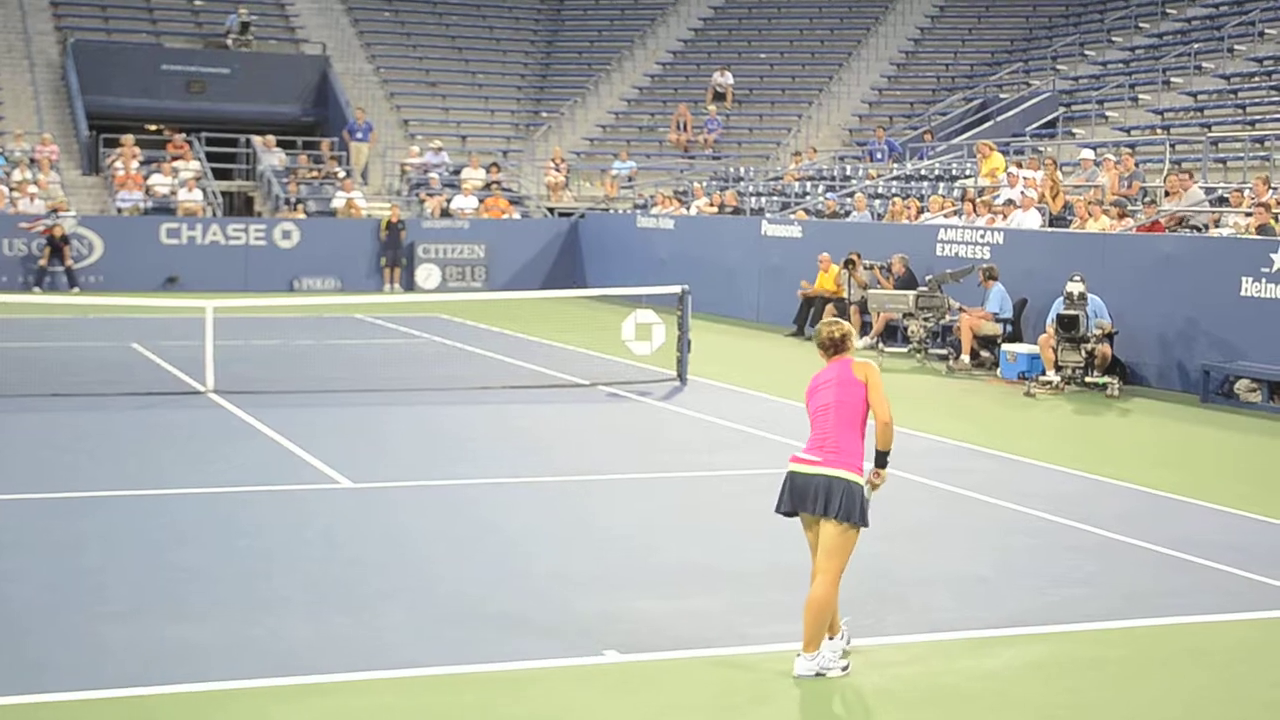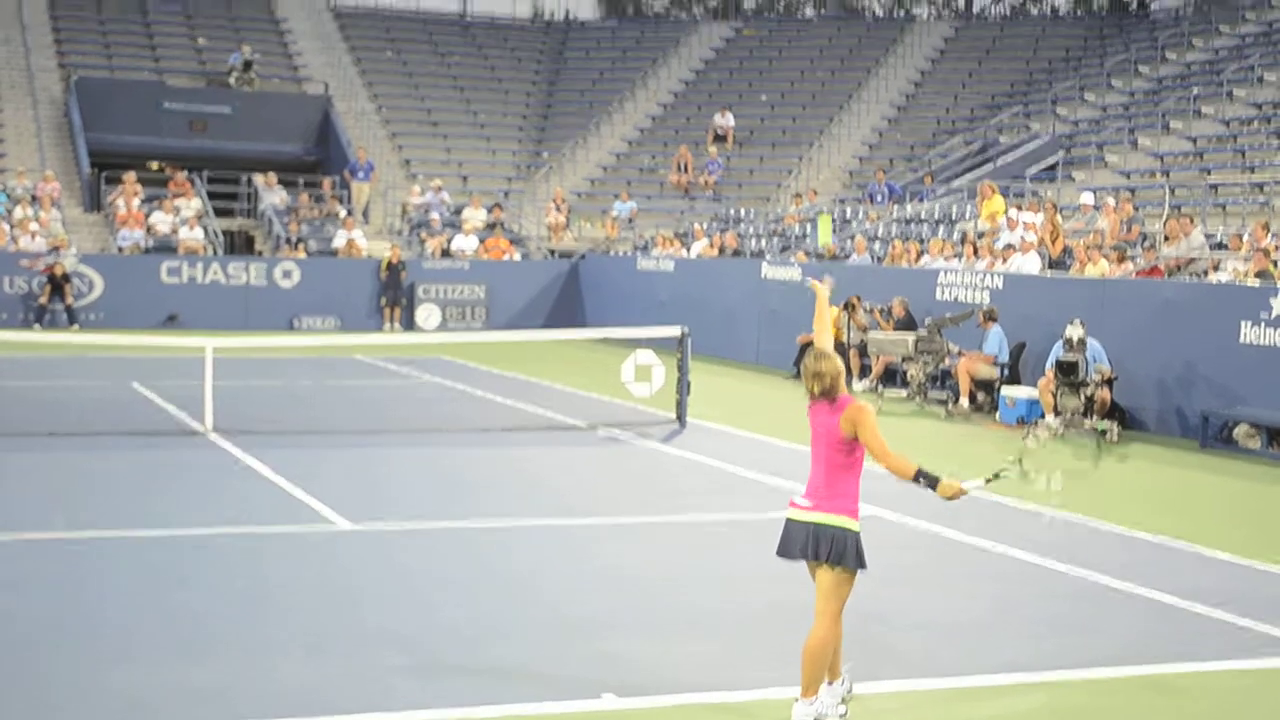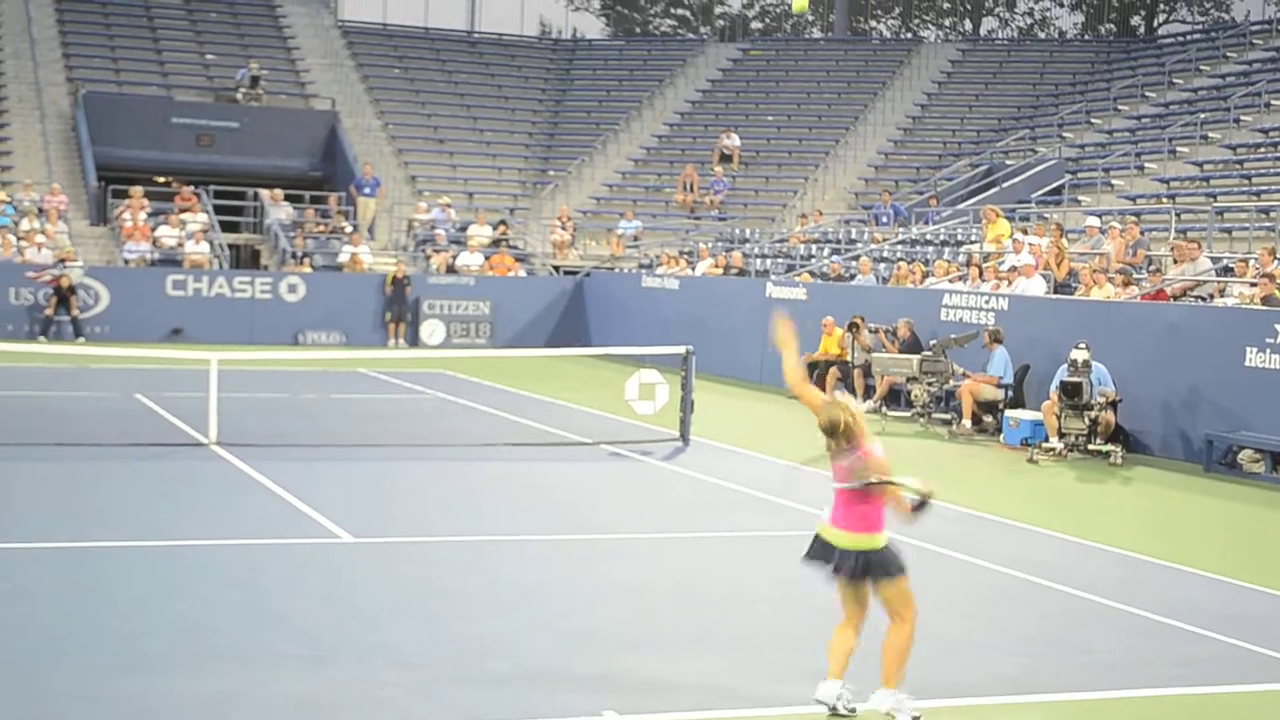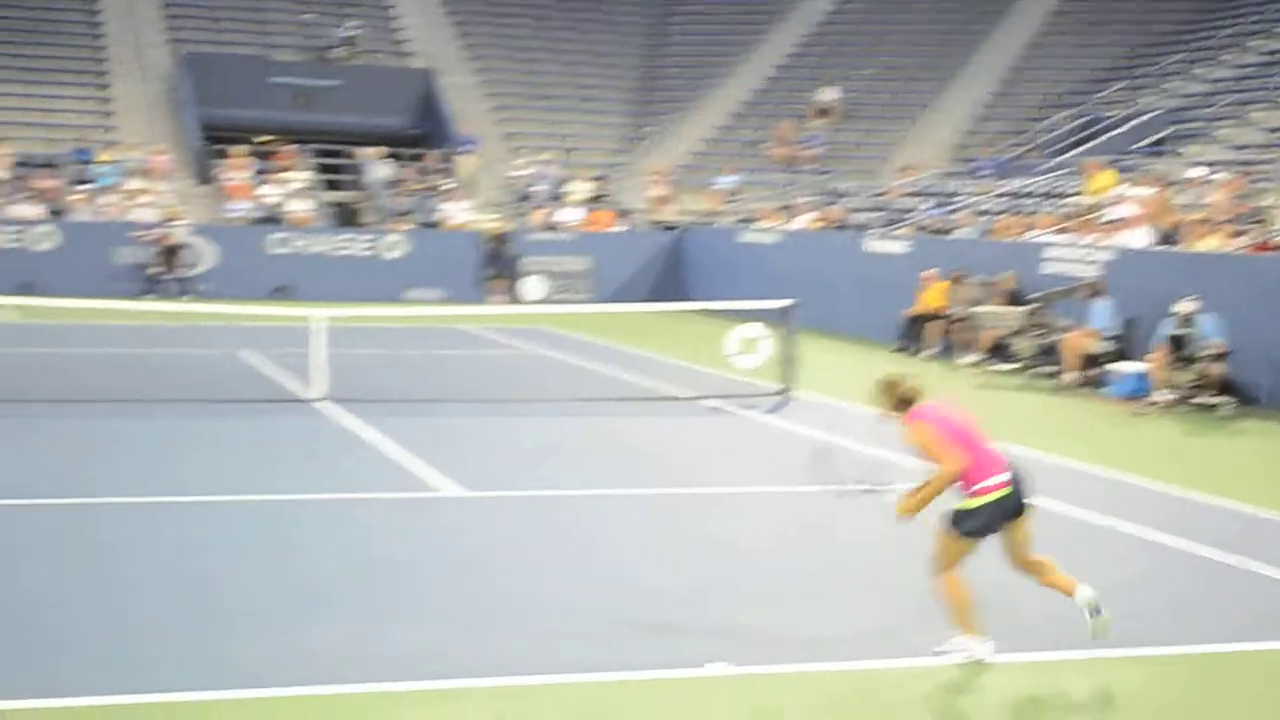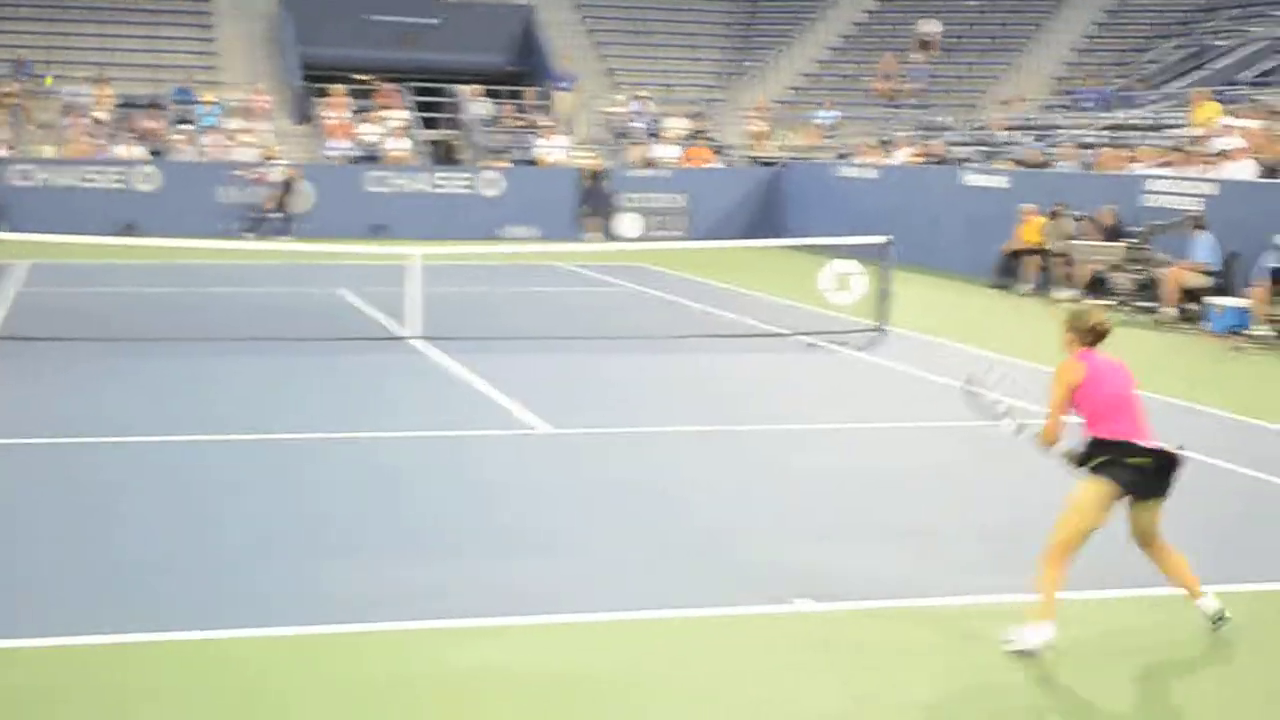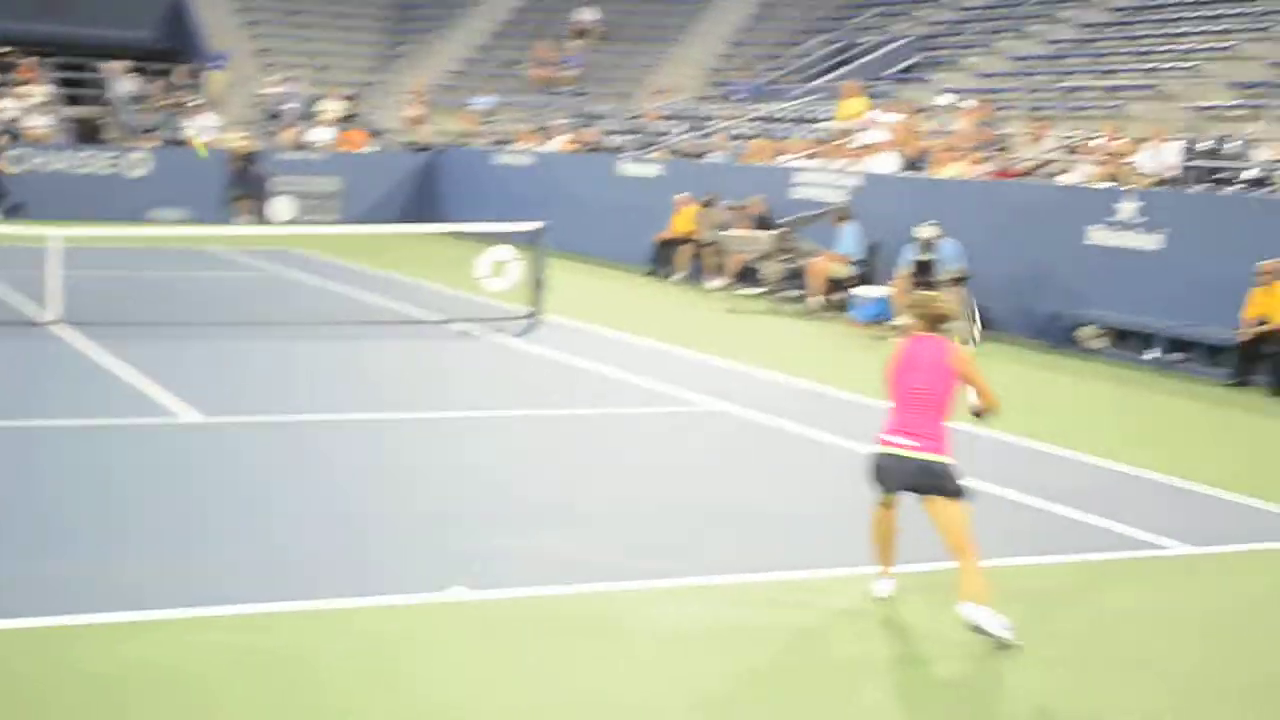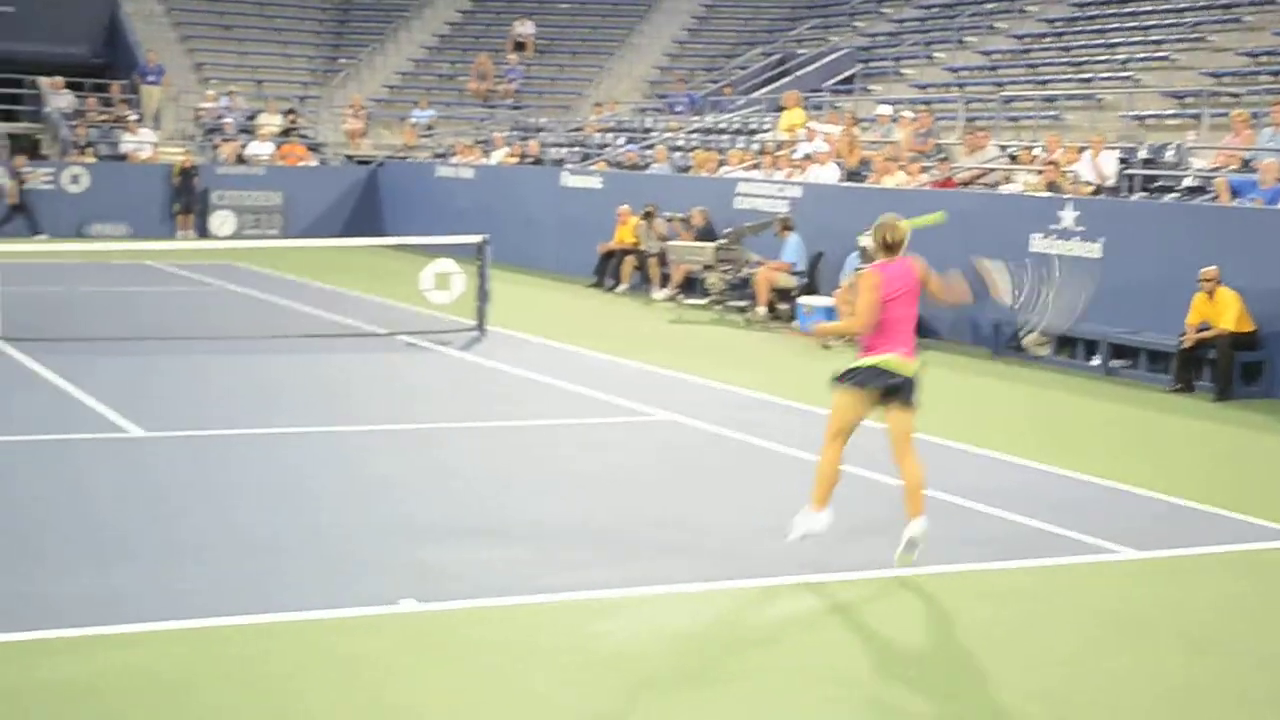
dt=0.7s
person 1, frame 1
left shoulder: (815, 382)
right shoulder: (865, 369)
right elbow: (884, 420)
right wrist: (880, 466)
left hip: (803, 472)
right hip: (839, 480)
left knee: (824, 568)
right knee: (828, 576)
left ankle: (833, 636)
right ankle: (809, 657)
person 1, frame 2
left shoulder: (815, 399)
right shoulder: (855, 411)
left elbow: (821, 342)
right elbow: (887, 458)
left wrist: (822, 298)
right wrist: (938, 484)
left hip: (805, 519)
right hip: (834, 527)
left knee: (831, 608)
right knee: (826, 617)
left ankle: (833, 683)
person 1, frame 3
left shoulder: (838, 438)
right shoulder: (869, 459)
left elbow: (796, 385)
right elbow: (898, 501)
left wrist: (787, 339)
left hip: (837, 538)
right hip: (866, 545)
left knee: (853, 620)
right knee: (904, 616)
left ankle: (831, 686)
person 1, frame 4
left shoulder: (915, 428)
right shoulder: (938, 412)
left elbow: (956, 466)
left wrist: (919, 501)
right wrist: (920, 491)
left hip: (985, 496)
right hip: (1006, 482)
left knee: (943, 567)
right knee: (1026, 561)
left ankle: (973, 641)
right ankle: (1079, 592)
person 1, frame 5
left shoulder: (1070, 367)
right shoulder: (1117, 366)
left elbow: (1052, 433)
left wrist: (1045, 439)
left hip: (1119, 461)
right hip: (1155, 460)
left knee: (1059, 549)
right knee: (1149, 540)
left ankle: (1040, 626)
right ankle: (1205, 601)
person 1, frame 6
left shoulder: (899, 349)
right shoulder: (956, 354)
right elbow: (989, 404)
right wrist: (979, 409)
left hip: (891, 453)
right hip: (930, 461)
left knee: (885, 505)
right knee: (964, 549)
left ankle: (884, 578)
right ankle: (977, 607)
person 1, frame 7
left shoulder: (871, 275)
right shoulder: (915, 266)
left elbow: (861, 325)
right elbow: (943, 293)
left wrist: (825, 328)
right wrist: (957, 285)
left hip: (874, 366)
right hip: (903, 368)
left knee: (833, 439)
right knee: (904, 451)
left ankle: (817, 511)
right ankle: (916, 521)
